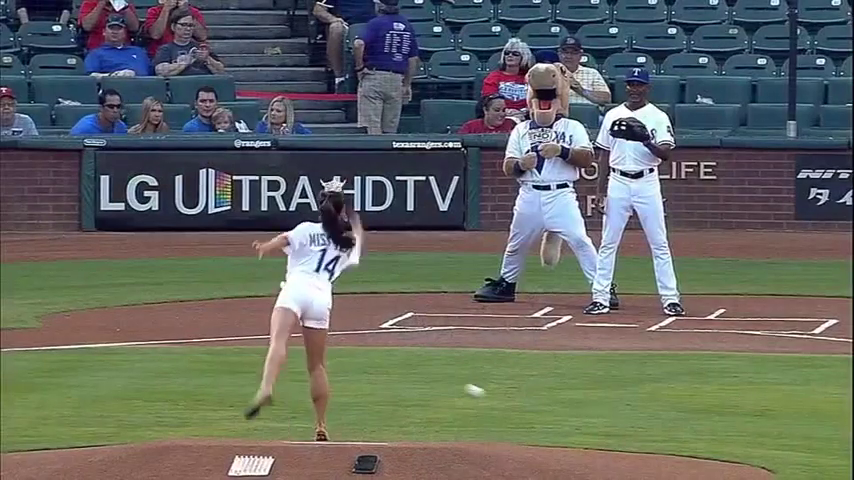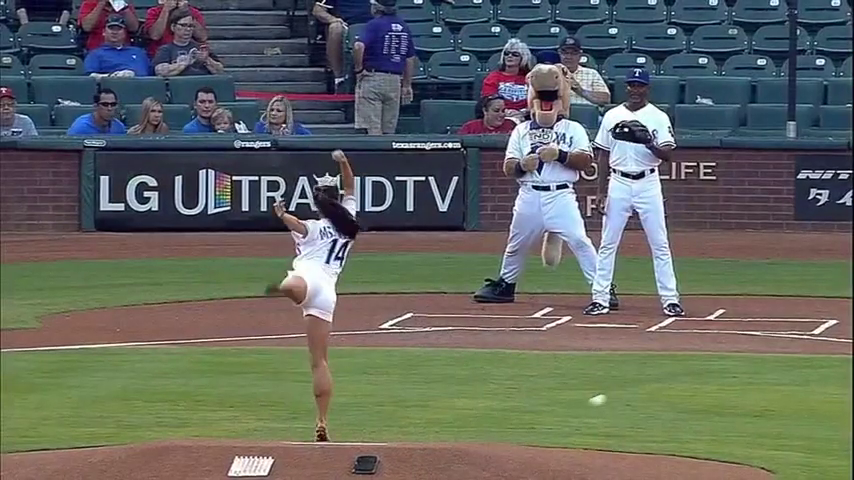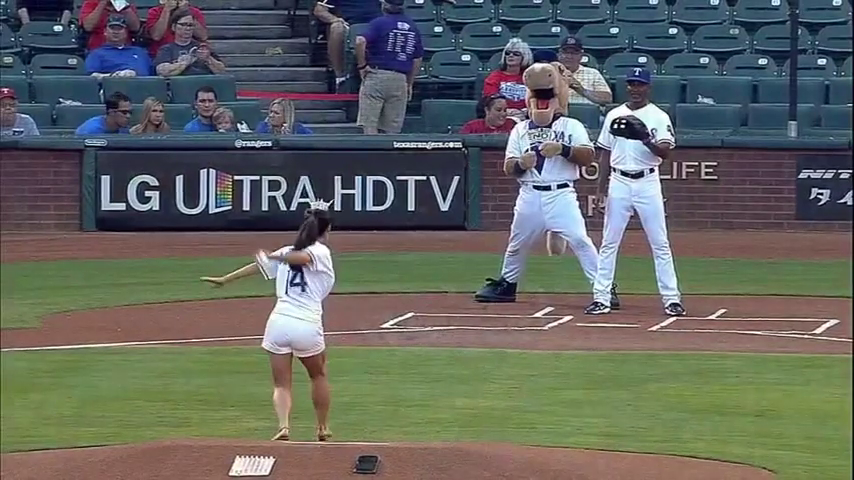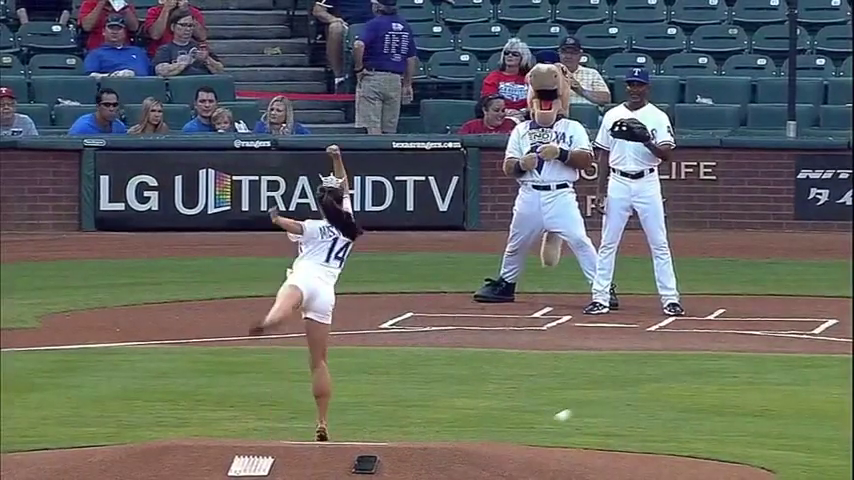
dt=0.4s
person 1, frame 1
left shoulder: (306, 229)
right shoulder: (348, 242)
left elbow: (285, 239)
left wrist: (265, 247)
right wrist: (356, 225)
left hip: (294, 291)
right hip: (320, 300)
left knee: (278, 342)
right knee: (317, 368)
left ankle: (265, 390)
right ankle: (321, 427)
person 1, frame 2
left shoulder: (314, 227)
right shoulder: (346, 221)
left elbow: (297, 224)
right elbow: (349, 188)
left wrist: (282, 215)
right wrist: (343, 163)
left hip: (306, 278)
right hip: (327, 293)
right knee: (319, 361)
left ankle: (284, 288)
right ankle: (322, 423)
person 1, frame 3
left shoulder: (285, 252)
right shoulder: (322, 252)
left elbow: (257, 267)
right elbow: (300, 257)
left wrist: (224, 279)
right wrist: (275, 255)
left hip: (279, 323)
right hip: (308, 327)
left knee: (282, 385)
right knee: (319, 376)
left ankle: (283, 426)
right ankle: (323, 428)
person 1, frame 4
left shoulder: (315, 227)
right shoulder: (348, 225)
left elbow: (295, 226)
right elbow: (345, 187)
left wrist: (277, 219)
right wrist: (337, 158)
left hip: (302, 280)
right hip: (325, 293)
left knee: (284, 305)
right knee: (318, 362)
left ankle: (268, 321)
right ankle: (322, 425)
person 2, frame 1
left shoulder: (658, 117)
right shoulder: (612, 115)
left elbow: (666, 154)
right elbow: (604, 154)
left wrist: (648, 142)
right wrist: (600, 189)
left hip: (647, 184)
right hip: (618, 184)
left knee: (659, 244)
right knee: (608, 243)
left ankle: (670, 298)
right ankle: (600, 298)
person 2, frame 2
left shoulder: (659, 117)
right shoulder: (612, 116)
left elbow: (667, 155)
right elbow: (604, 155)
left wrist: (650, 144)
right wrist: (600, 190)
left hip: (648, 185)
right hip: (619, 184)
left knee: (660, 244)
right knee: (607, 244)
left ankle: (670, 299)
right ankle: (600, 298)
person 2, frame 3
left shoulder: (659, 116)
right shoulder: (614, 115)
left elbow: (665, 152)
right elbow: (606, 154)
left wrist: (646, 140)
right wrist: (600, 189)
left hip: (647, 183)
right hip: (619, 183)
left knee: (660, 243)
right knee: (609, 243)
left ankle: (671, 298)
right ankle: (601, 298)
person 2, frame 4
left shoulder: (658, 117)
right shoulder: (612, 115)
left elbow: (667, 154)
right elbow: (604, 154)
left wrist: (648, 142)
right wrist: (600, 189)
left hip: (647, 184)
right hip: (618, 184)
left knee: (659, 244)
right knee: (608, 243)
left ankle: (670, 299)
right ankle: (600, 298)
person 3, frame 1
left shoulder: (572, 126)
right shoulder: (521, 129)
left elbow: (587, 158)
right elbow: (507, 167)
left wrist: (562, 150)
right wrist: (520, 164)
left hip: (560, 195)
right hip: (529, 195)
left knee: (579, 240)
right knee: (517, 243)
right ankle: (505, 284)
person 3, frame 2
left shoulder: (572, 129)
right shoulder: (522, 130)
left elbow: (586, 161)
right elbow: (508, 168)
left wrist: (560, 155)
right wrist: (522, 166)
left hip: (560, 197)
right hip: (528, 197)
left knee: (579, 241)
right knee: (516, 244)
left ankle: (603, 290)
right ankle: (504, 286)
person 3, frame 3
left shoulder: (571, 125)
right shoulder: (520, 129)
left elbow: (587, 155)
right elbow: (508, 167)
left wrist: (561, 149)
right wrist: (519, 164)
left hip: (561, 195)
right hip: (529, 196)
left knee: (579, 240)
right knee: (517, 244)
right ankle: (505, 286)
person 3, frame 4
left shoulder: (572, 127)
right shoulder: (521, 129)
left elbow: (586, 159)
right elbow: (507, 167)
left wrist: (560, 153)
right wrist: (521, 164)
left hip: (560, 195)
right hip: (528, 196)
left knee: (578, 240)
right knee: (516, 243)
right ankle: (504, 284)
person 4, frame 1
left shoulder: (376, 23)
right shoulder: (407, 26)
left elbow: (359, 44)
right elbow: (413, 59)
left wrist: (359, 67)
right wrist: (407, 84)
left hip: (373, 77)
right hip: (396, 80)
left knee: (373, 126)
right knee: (390, 130)
person 4, frame 2
left shoulder: (375, 24)
right shoulder: (403, 26)
left elbow: (359, 47)
right elbow: (410, 59)
left wrist: (358, 69)
right wrist: (407, 84)
left hip: (372, 78)
right hip: (394, 81)
left knee: (373, 128)
right knee: (389, 130)
person 4, frame 3
left shoulder: (380, 22)
right shoulder: (413, 27)
left elbow: (360, 41)
right elbow: (417, 59)
left wrist: (362, 65)
right wrist: (409, 84)
left hip: (377, 76)
right hip: (400, 79)
left knee: (369, 125)
right knee: (393, 129)
person 4, frame 4
left shoulder: (375, 24)
right shoulder: (405, 26)
left elbow: (359, 45)
right elbow: (411, 59)
left wrist: (359, 68)
right wrist: (407, 84)
left hip: (373, 78)
right hip: (395, 80)
left knee: (372, 126)
right knee: (389, 130)
